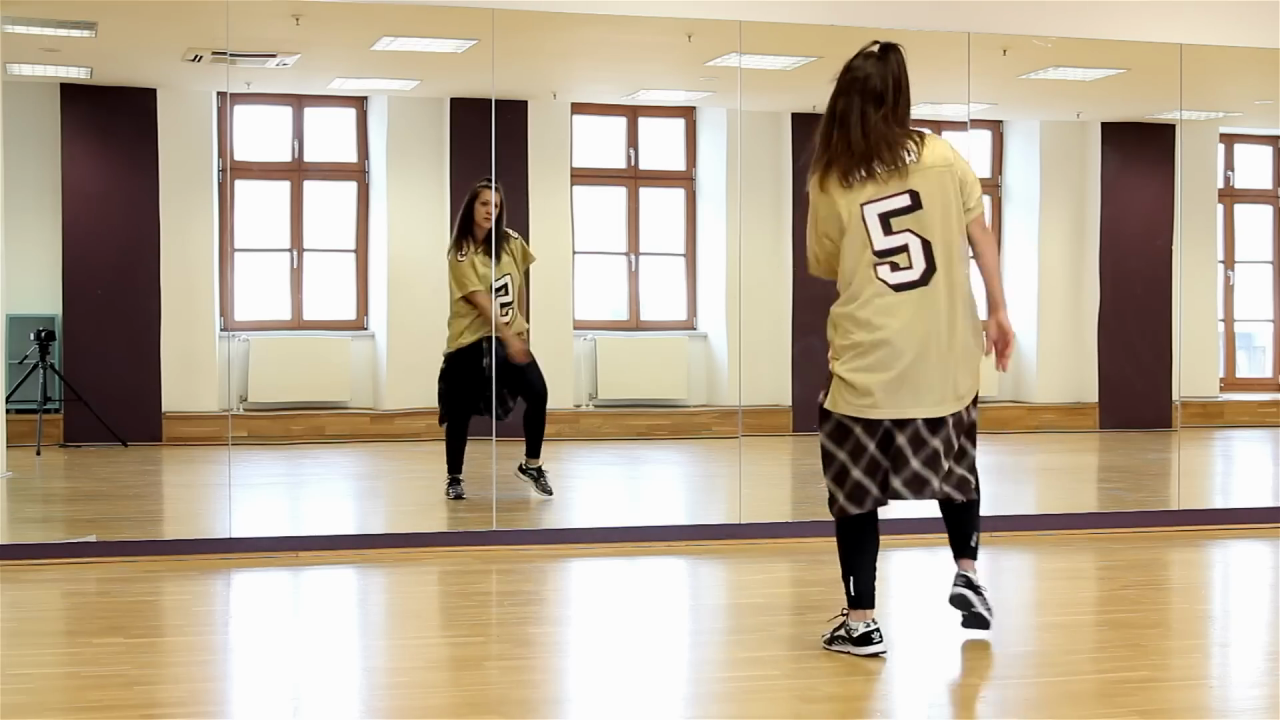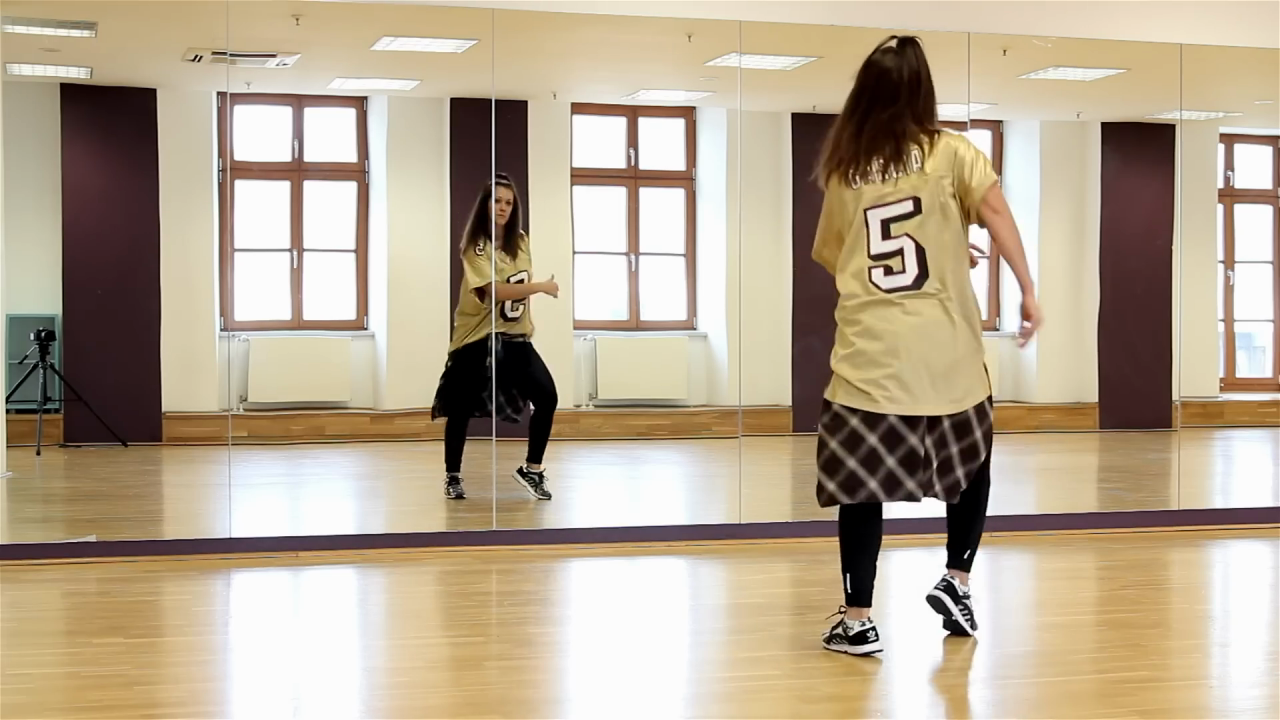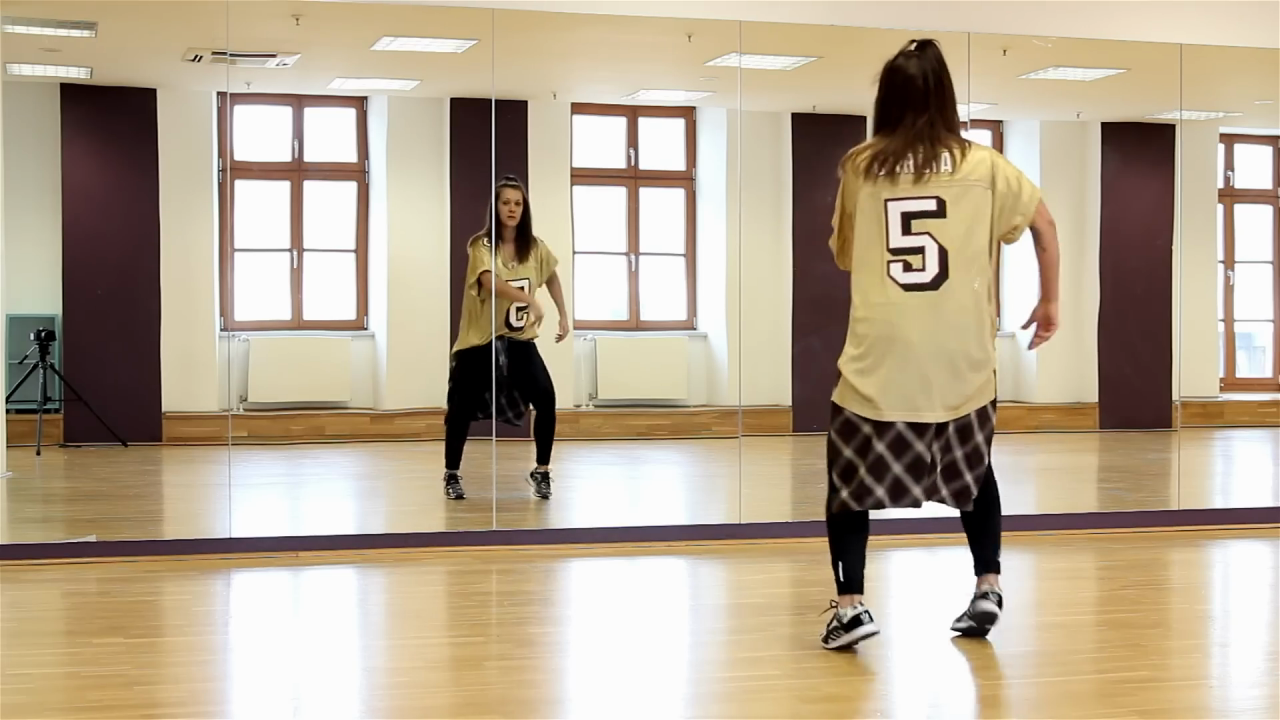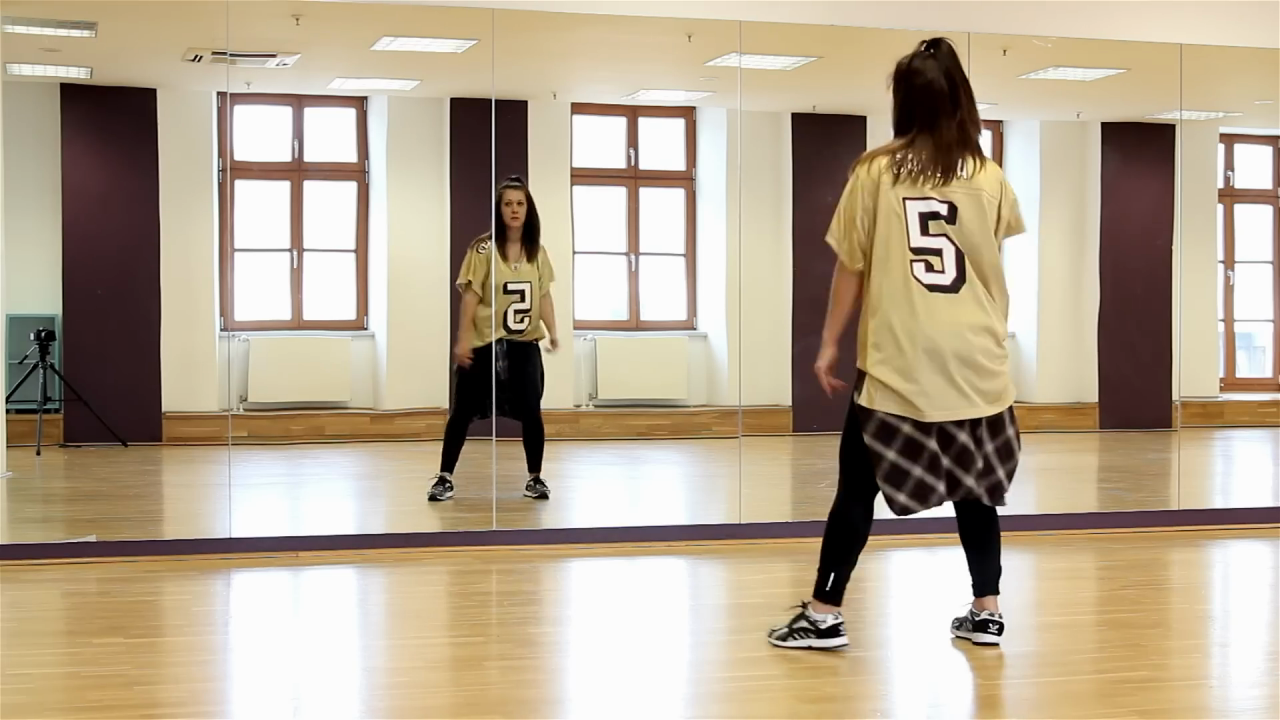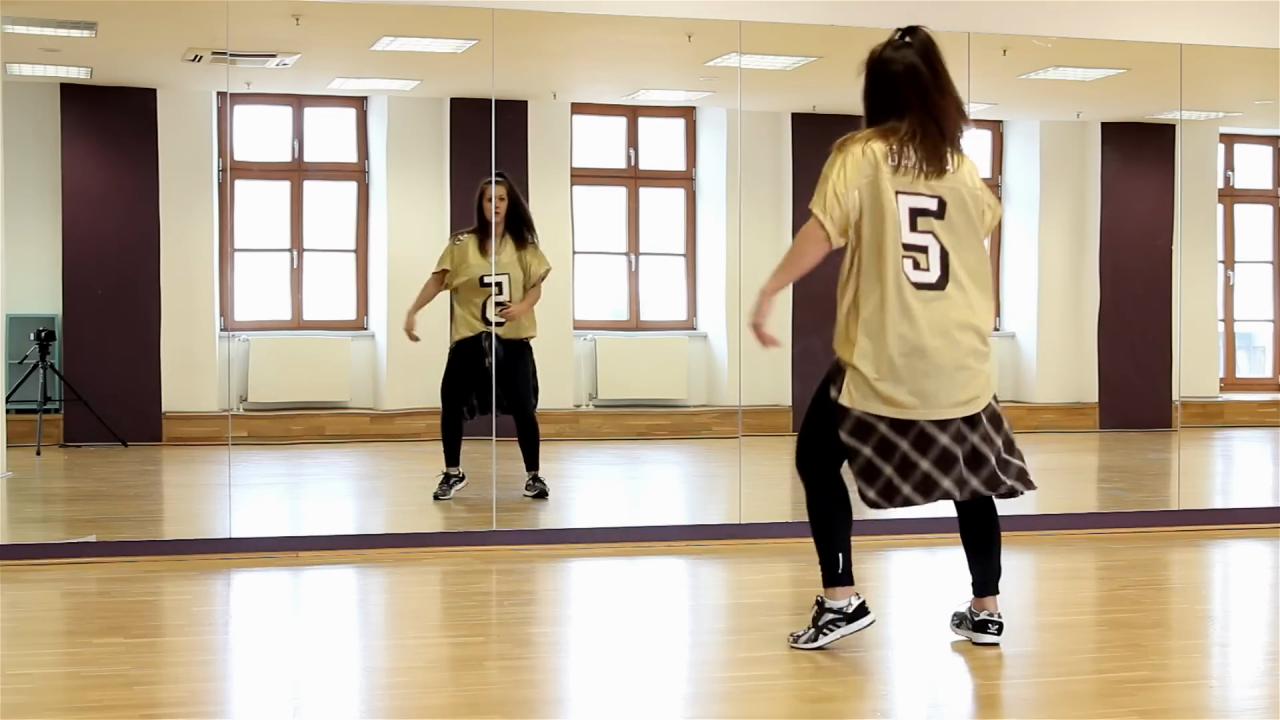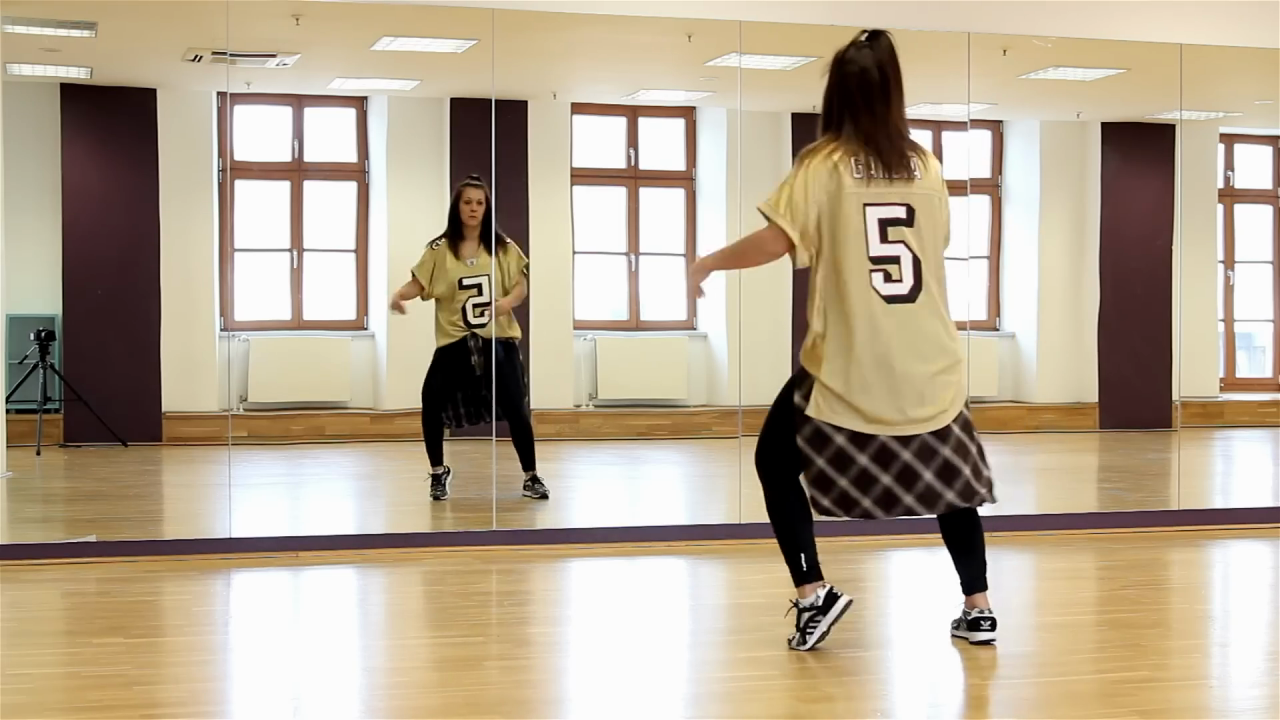
dt=0.2s
person 1, frame 1
left shoulder: (828, 180)
right shoulder: (939, 154)
right elbow: (978, 232)
right wrist: (998, 310)
left hip: (870, 357)
right hip: (944, 352)
left knee: (852, 487)
right knee: (952, 465)
left ankle: (860, 621)
right ankle: (968, 573)
person 1, frame 2
left shoulder: (842, 171)
right shoulder: (951, 152)
left elbow: (829, 257)
right elbow: (993, 206)
right wrist: (1028, 290)
left hip: (868, 355)
right hip: (947, 354)
left knee: (859, 486)
right knee: (970, 468)
left ankle: (857, 619)
right ankle: (956, 579)
person 1, frame 3
left shoulder: (860, 167)
right shoulder: (980, 164)
left elbow: (844, 257)
right elbow: (1042, 223)
right wrist: (1049, 299)
left hip: (879, 359)
right hip: (959, 358)
left knee: (854, 482)
right knee: (974, 471)
left ankle: (850, 605)
right ankle: (987, 588)
person 1, frame 4
left shoulder: (874, 170)
right shoulder: (989, 177)
left elbow: (849, 267)
left wrist: (829, 344)
left hip: (899, 362)
right hip: (975, 363)
left knee: (858, 486)
right knee: (974, 485)
left ankle: (823, 613)
right ankle: (986, 609)
person 1, frame 5
left shoulder: (860, 153)
right shoulder: (963, 168)
left elbow: (823, 234)
left wrist: (767, 294)
left hip: (882, 358)
right hip: (958, 359)
left knee: (816, 460)
right knee: (973, 480)
left ankle: (839, 598)
right ankle: (986, 609)
person 1, frame 6
left shoulder: (823, 163)
right shoulder: (926, 168)
left elbow: (779, 241)
left wrist: (708, 262)
left hip: (849, 365)
right hip: (928, 363)
left knee: (776, 462)
right knee: (948, 482)
left ankle: (813, 593)
right ankle: (978, 608)
person 2, frame 1
left shoulder: (511, 242)
right shoulder: (460, 253)
right elbow: (479, 299)
left wrist: (517, 331)
right wrist: (507, 335)
left hip: (512, 337)
right hip: (472, 343)
left knee: (537, 394)
right knee: (459, 411)
left ankle: (532, 465)
right ankle: (454, 478)
person 2, frame 2
left shoulder: (519, 241)
right shoulder: (475, 247)
right elbow: (497, 291)
left wrist: (529, 319)
right wrist: (542, 288)
left hip: (516, 338)
right hip: (477, 340)
left knee: (547, 396)
right knee: (460, 409)
left ankle: (532, 469)
right ankle: (453, 477)
person 2, frame 3
left shoulder: (534, 246)
right shoulder: (482, 244)
left elbow: (550, 278)
right elbow: (490, 282)
left wrist: (563, 315)
right wrist: (526, 300)
left hip: (521, 341)
right hip: (480, 342)
left knee: (546, 401)
right knee: (463, 410)
left ankle: (541, 471)
right ankle: (452, 476)
person 2, frame 4
left shoulder: (536, 251)
right shoulder: (483, 248)
left elbow: (543, 293)
right elbow: (471, 294)
left wrist: (552, 330)
right wrist: (463, 340)
left hip: (525, 345)
right hip: (483, 343)
left knee: (531, 411)
right knee: (463, 412)
left ankle: (535, 478)
right ankle: (444, 478)
person 2, frame 5
left shoulder: (524, 244)
right shoulder: (463, 243)
left elbow: (536, 285)
right elbow: (439, 280)
left wrist: (523, 305)
right wrist: (412, 312)
left hip: (513, 340)
right hip: (471, 339)
left knee: (524, 408)
right knee: (452, 403)
left ankle: (533, 477)
right ankle: (453, 473)
person 2, frame 6
left shoulder: (502, 246)
right shoulder: (440, 248)
left elbow: (521, 284)
right elbow: (417, 283)
left wrist: (509, 300)
right wrist: (396, 297)
left hip: (500, 341)
right hip: (455, 342)
left knee: (515, 410)
right knee: (432, 403)
left ankle: (531, 477)
right ankle: (439, 472)
